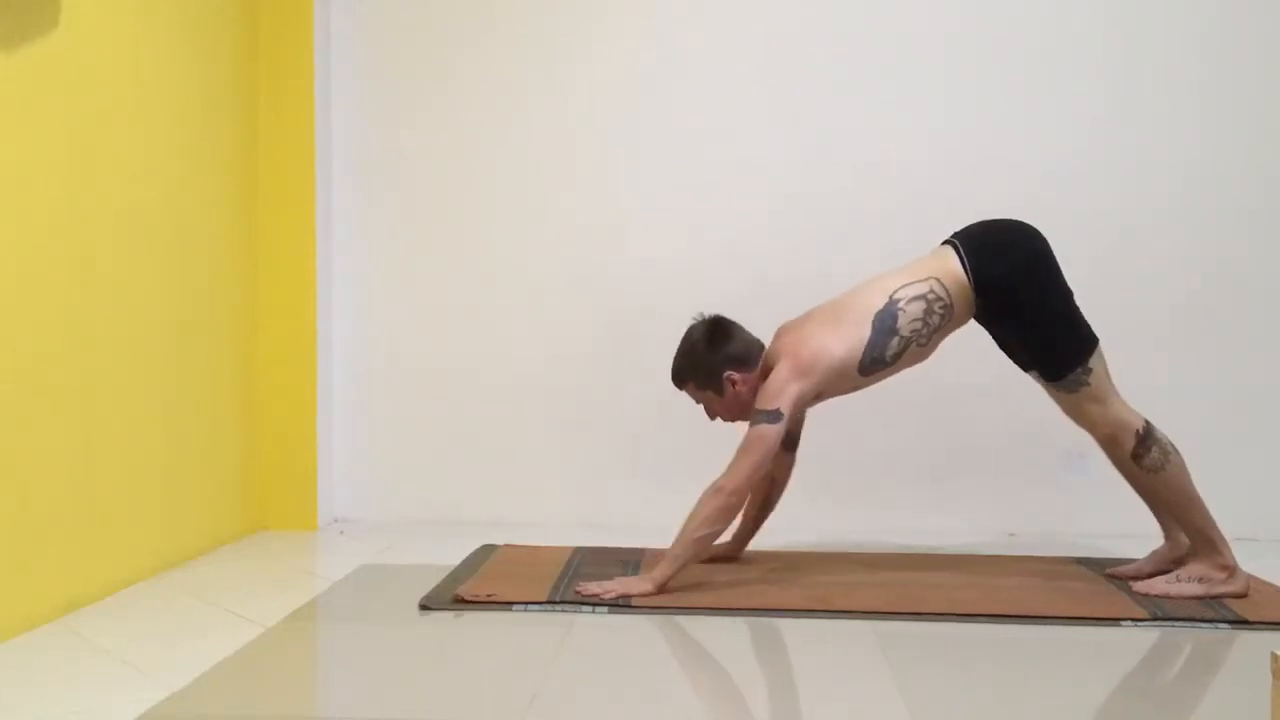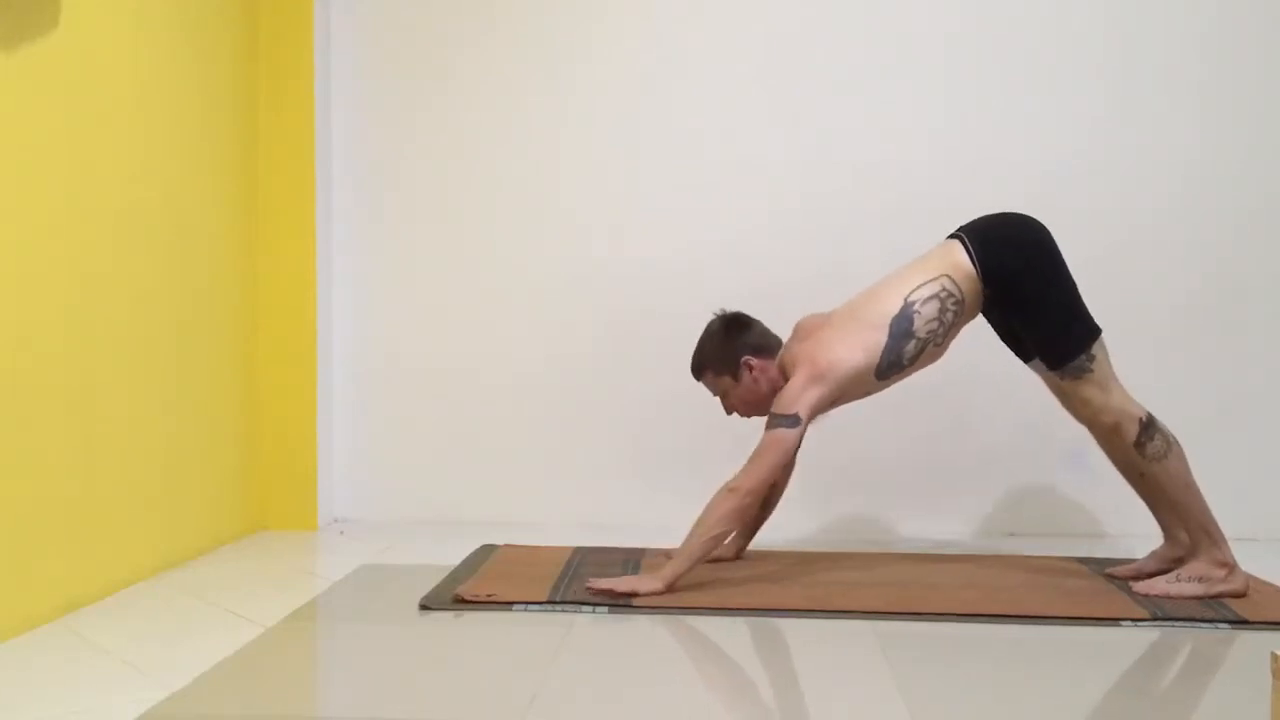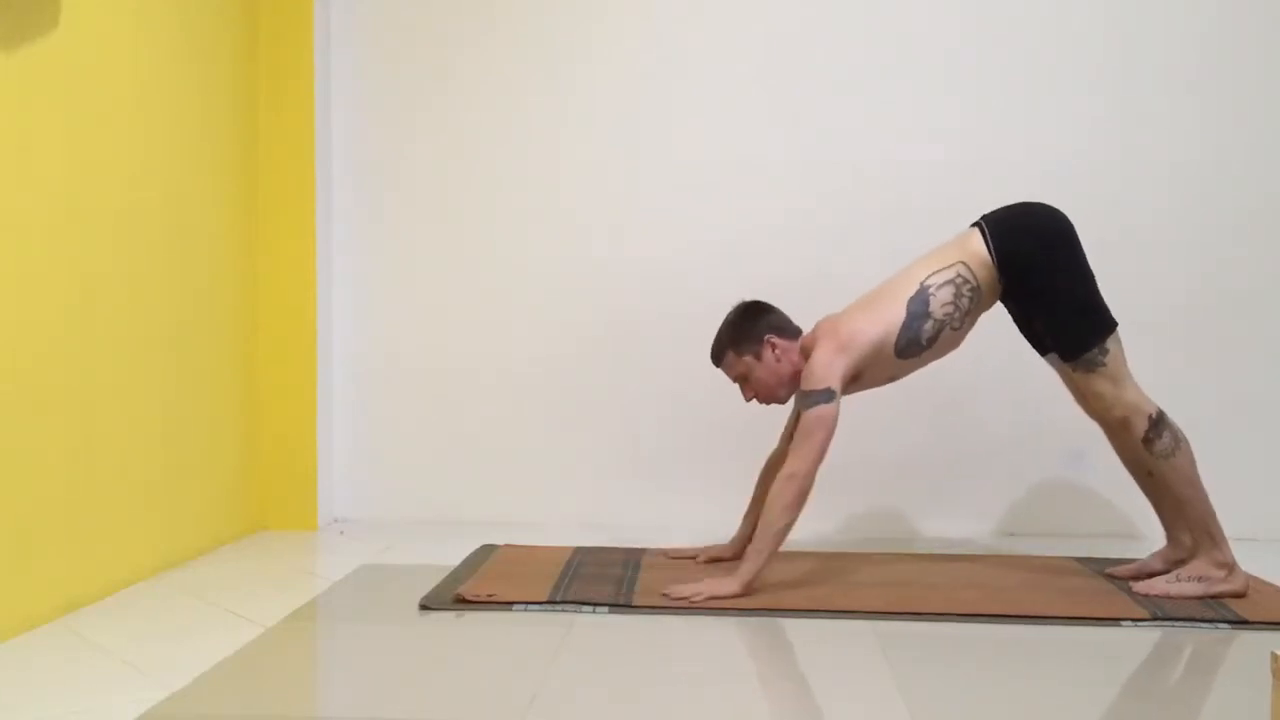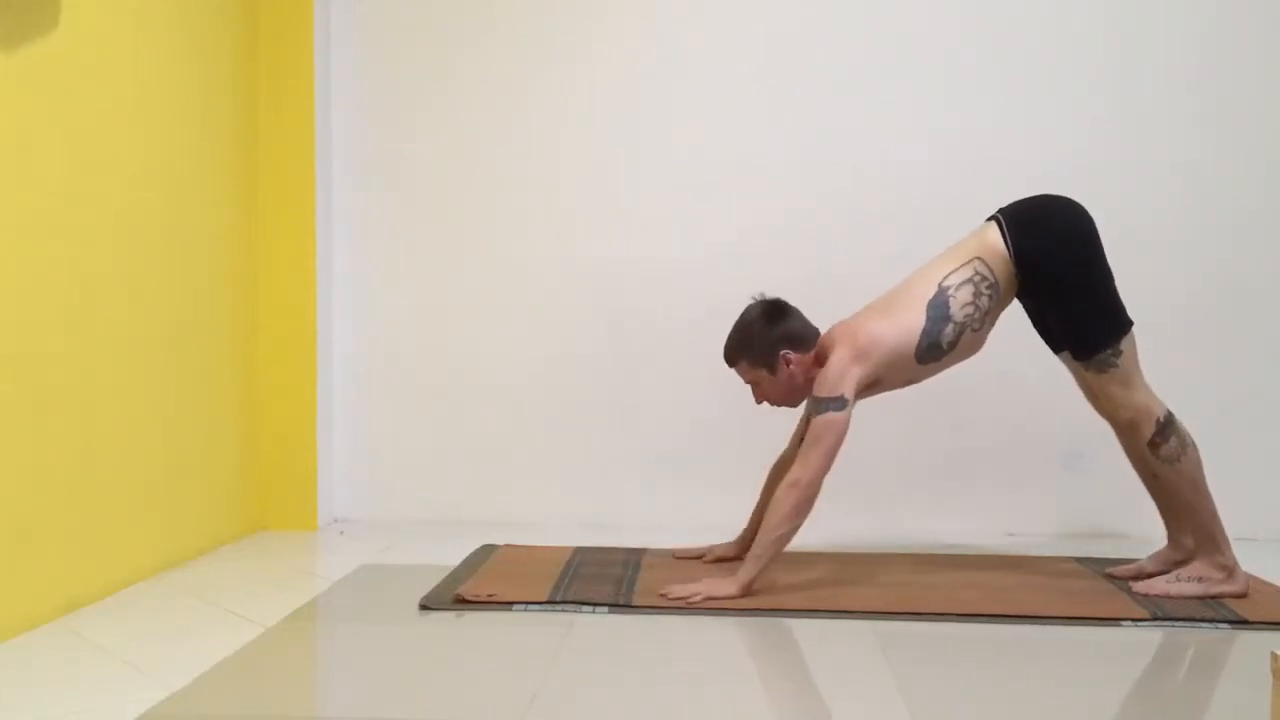
dt=0.4s
person 1, frame 1
left shoulder: (788, 376)
right shoulder: (785, 343)
left elbow: (730, 490)
right elbow: (781, 460)
left wrist: (654, 577)
right wrist: (735, 544)
left hip: (1000, 264)
right hip: (984, 263)
left knee: (1106, 416)
right knee: (1095, 416)
left ankle: (1218, 562)
right ankle: (1179, 543)
person 1, frame 2
left shoulder: (808, 378)
right shoulder: (801, 338)
left elbow: (743, 488)
right elbow: (776, 470)
left wrist: (664, 576)
right wrist: (737, 545)
left hip: (1005, 255)
right hip: (986, 261)
left knee: (1107, 408)
right knee: (1093, 411)
left ankle: (1216, 559)
right ankle: (1179, 544)
person 1, frame 3
left shoulder: (826, 360)
right shoulder: (820, 356)
left elbow: (797, 477)
right elbow: (781, 459)
left wrist: (742, 577)
right wrist: (739, 542)
left hip: (1025, 242)
right hip: (1007, 252)
left knee: (1117, 402)
right knee: (1107, 408)
left ankle: (1216, 560)
right ankle: (1182, 543)
person 1, frame 4
left shoulder: (841, 365)
right shoulder: (831, 357)
left elbow: (803, 483)
right elbow: (790, 461)
left wrist: (741, 579)
right wrist: (743, 542)
left hip: (1045, 238)
right hip: (1023, 245)
left knee: (1128, 404)
right knee: (1118, 407)
left ankle: (1217, 562)
right ankle: (1184, 544)
